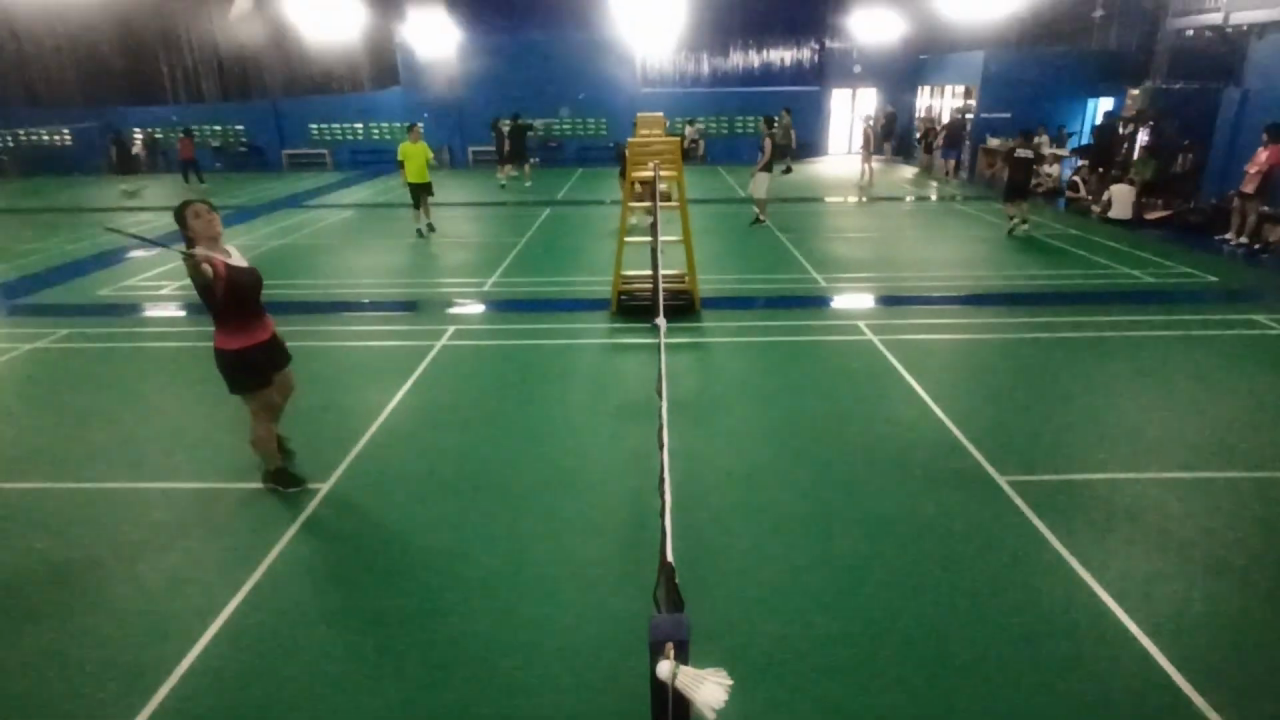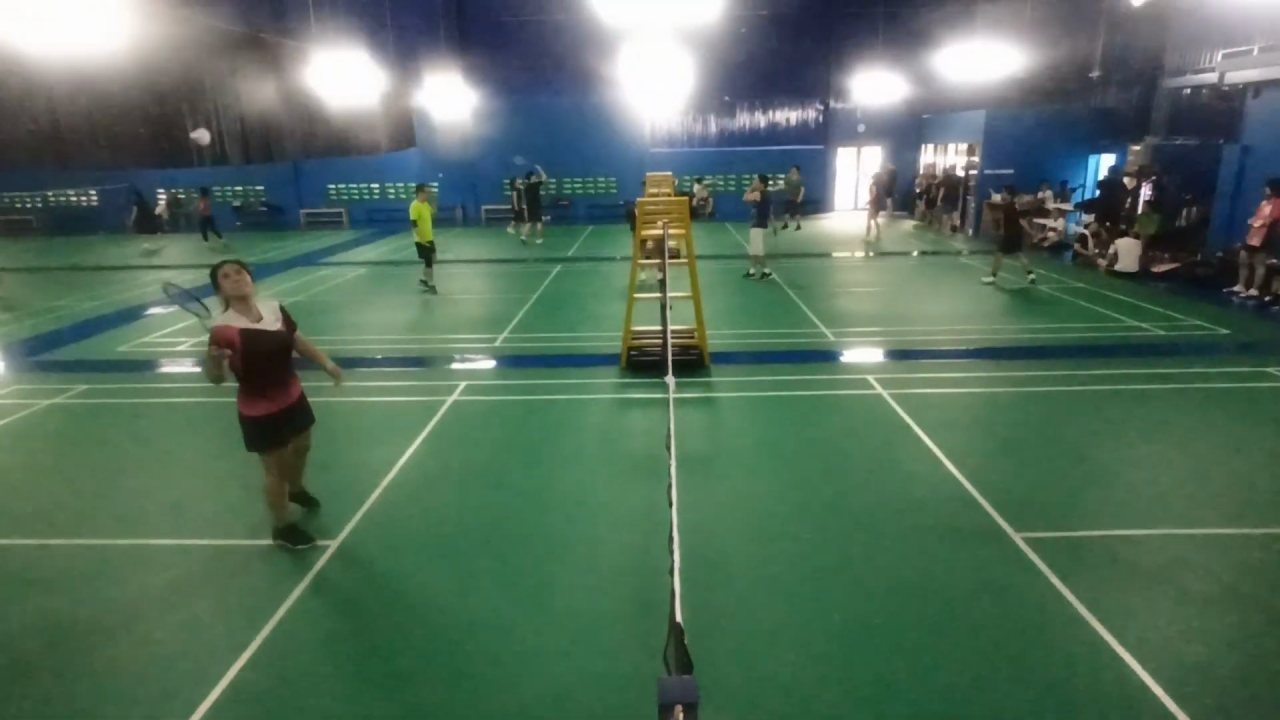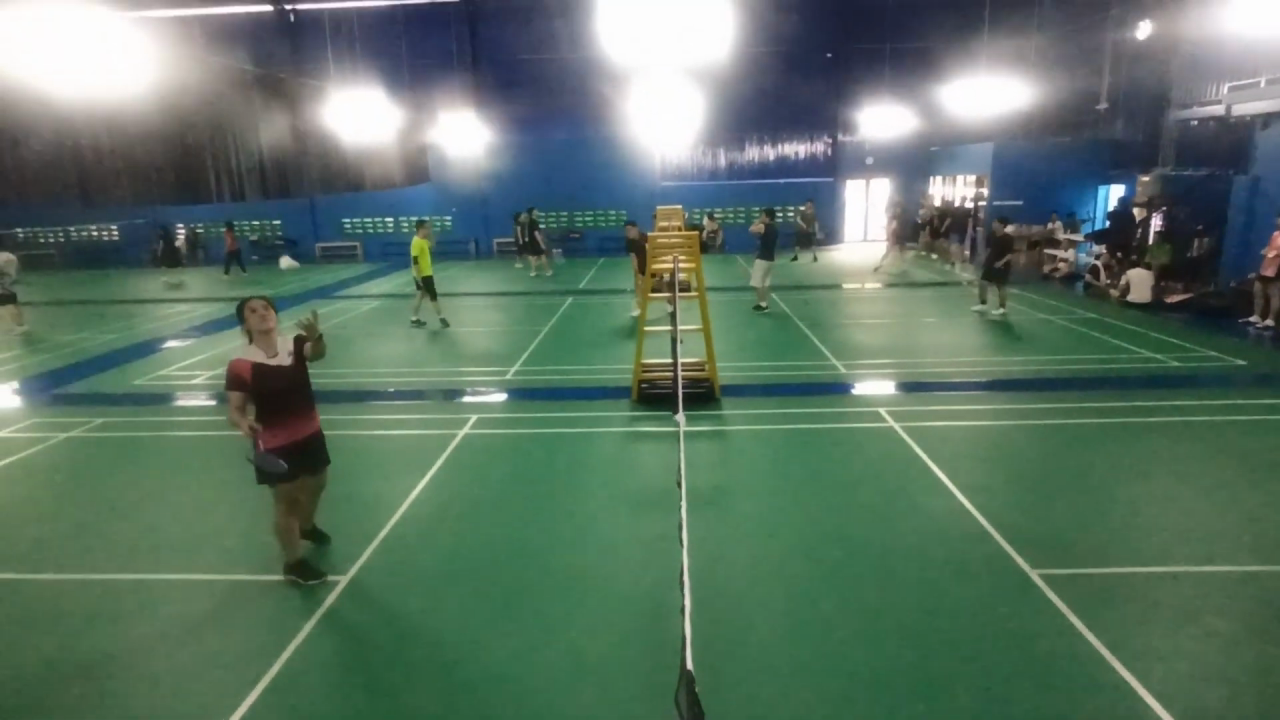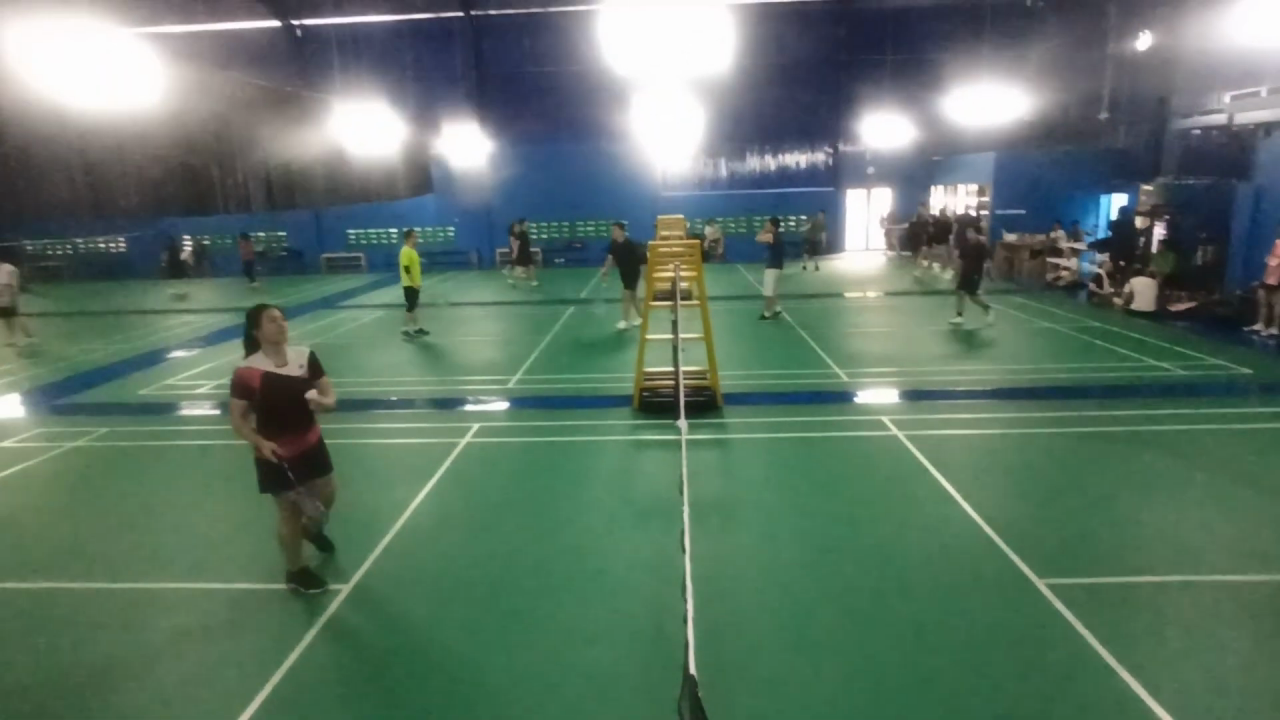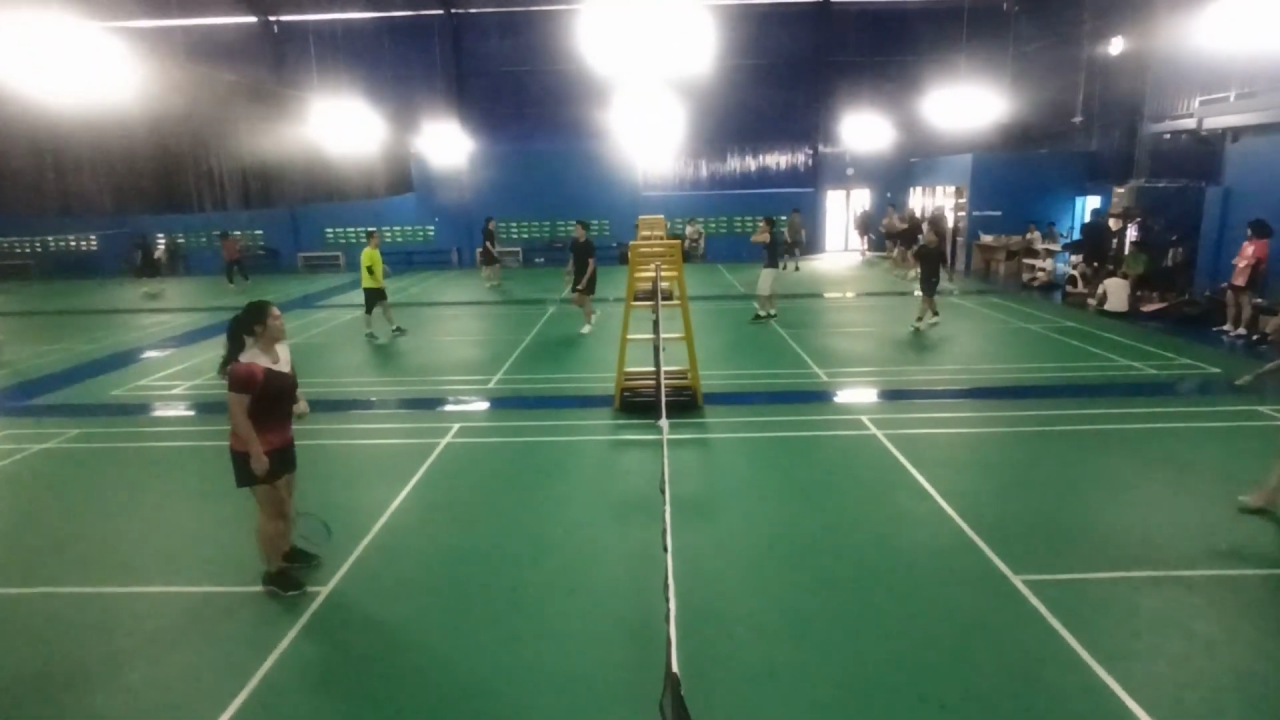
dt=0.4s
person 1, frame 1
left shoulder: (233, 252)
right shoulder: (203, 261)
right elbow: (202, 274)
left wrist: (272, 326)
right wrist: (194, 265)
left hip: (264, 337)
right hip: (236, 350)
left knee: (285, 388)
right knee: (263, 408)
left ankle: (268, 436)
right ankle: (273, 470)
person 1, frame 2
left shoulder: (276, 310)
right shoulder: (223, 330)
left elbow: (302, 345)
right elbow: (216, 376)
left wrist: (326, 364)
right wrist: (214, 363)
left hip: (292, 399)
right hip: (258, 412)
left knee: (301, 448)
right knee: (276, 469)
left ankle: (295, 489)
right ankle: (283, 528)
person 1, frame 3
left shoulder: (296, 343)
right shoulder: (240, 365)
left elbow: (317, 354)
right elbow: (235, 409)
left wrist: (315, 335)
right wrist: (244, 423)
left hip: (309, 435)
right hip: (273, 445)
left knee: (315, 487)
right knee: (288, 502)
left ankle: (306, 526)
right ankle: (294, 562)
person 1, frame 4
left shoulder: (305, 356)
right shoulder: (247, 373)
left elbow: (328, 390)
right elbow: (237, 418)
left wrist: (326, 402)
right wrist: (260, 443)
left hip: (311, 443)
right hip: (277, 455)
left knee: (326, 496)
right knee: (291, 511)
left ankle: (312, 528)
right ankle: (296, 571)
person 1, frame 5
left shoulder: (284, 352)
right shoulder: (245, 368)
right elbow: (238, 415)
left wrist: (300, 402)
right wrist: (256, 453)
left hip: (282, 441)
right hip: (254, 450)
left knee: (285, 500)
right knee: (272, 508)
left ankle: (286, 551)
right ankle: (274, 573)
